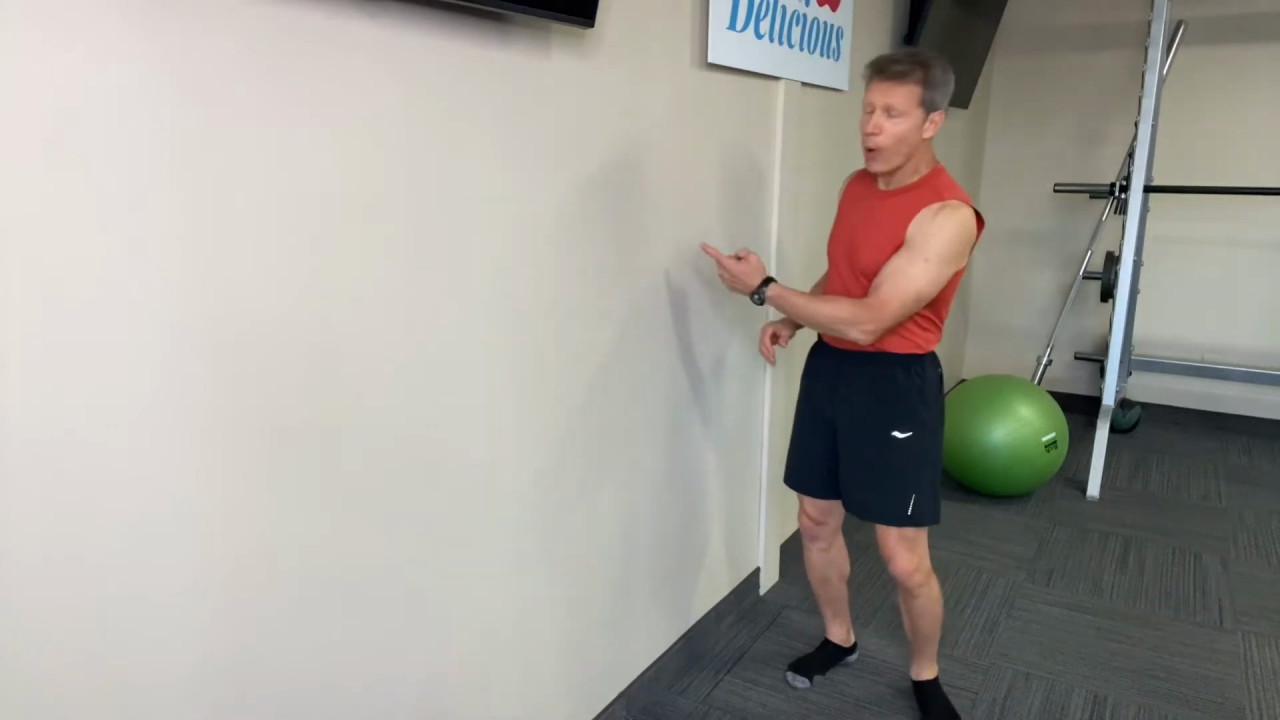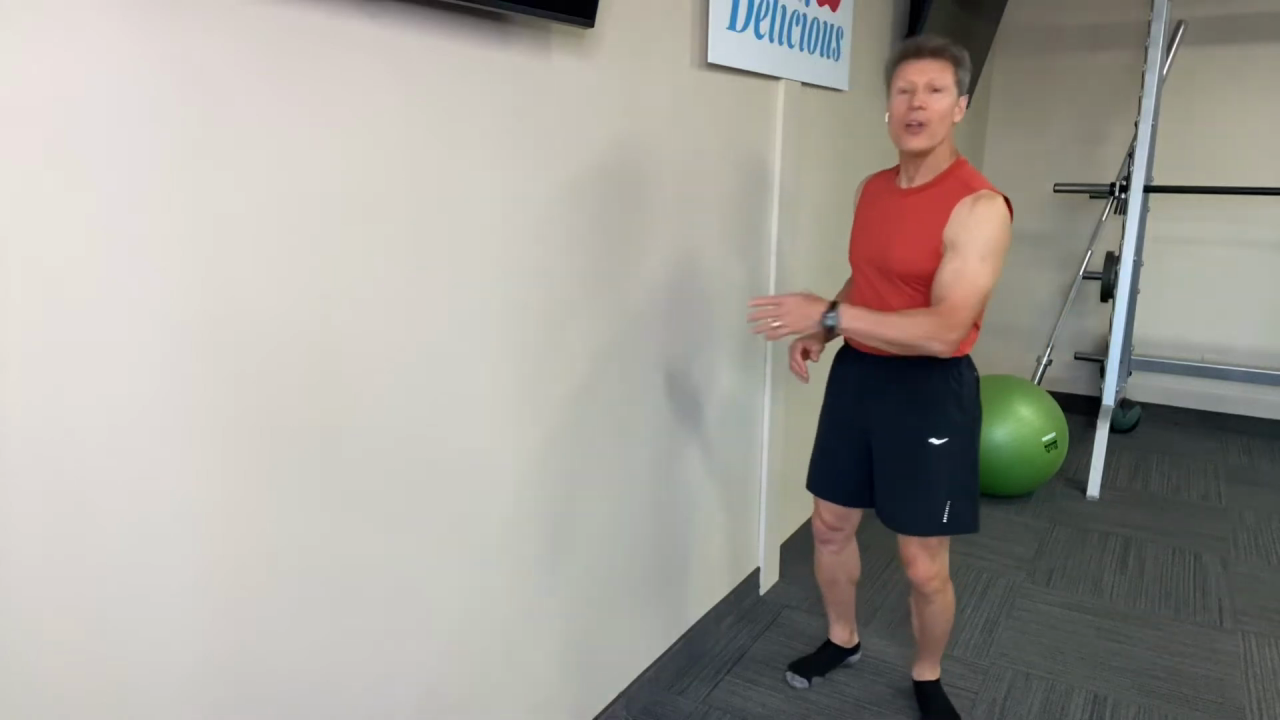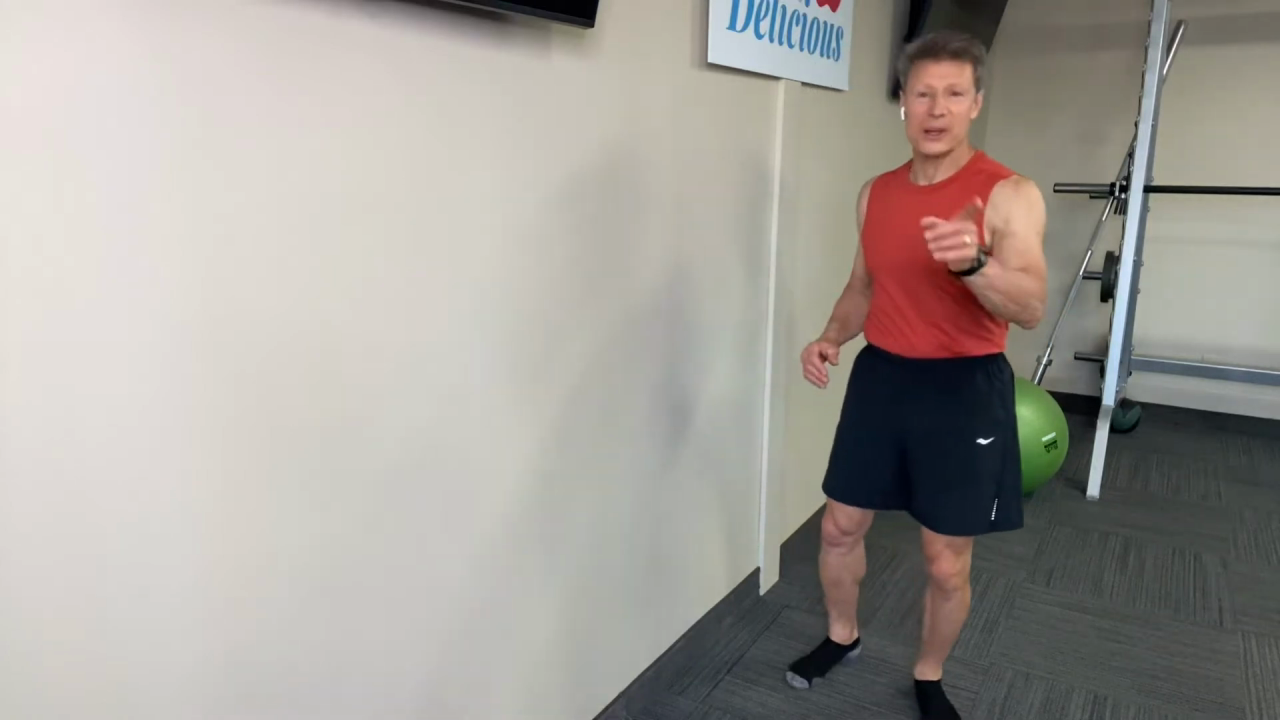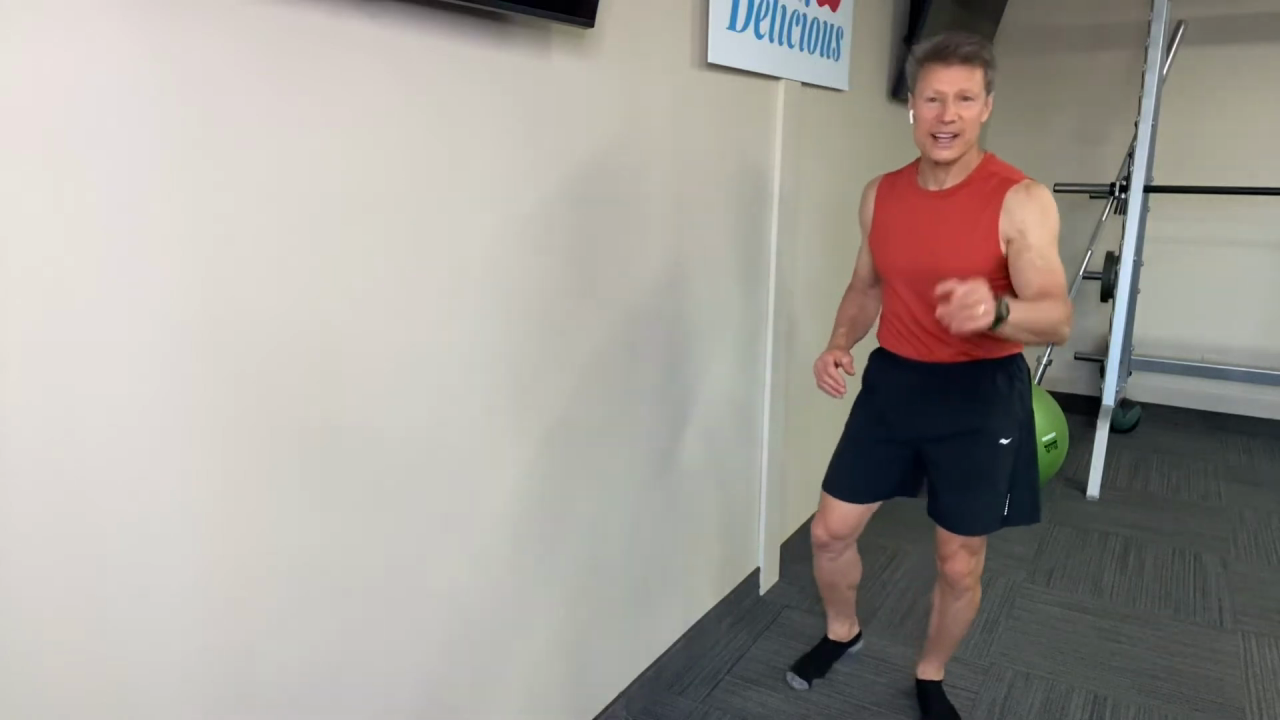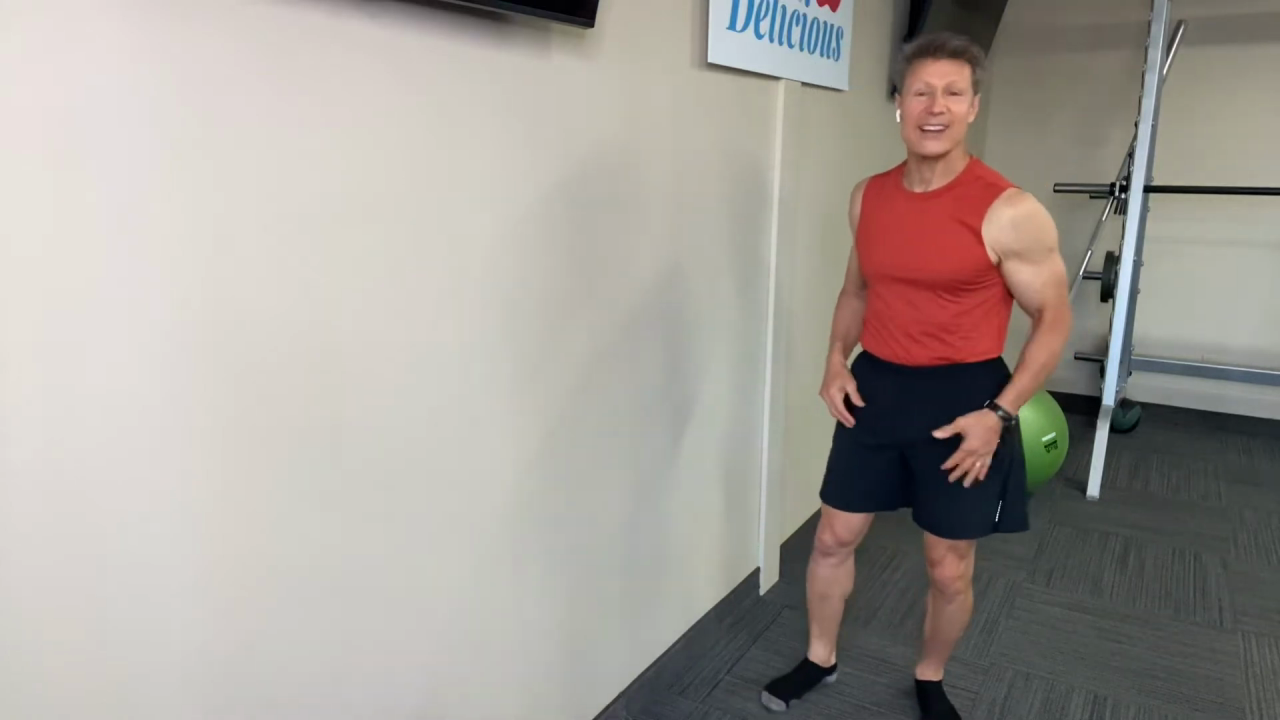
dt=0.3s
person 1, frame 1
left shoulder: (948, 216)
right shoulder: (857, 185)
left elbow: (866, 320)
left wrist: (763, 287)
right wrist: (789, 319)
left hip: (895, 387)
right hip: (828, 371)
left knee: (905, 561)
right knee: (816, 522)
right ankle: (840, 638)
person 1, frame 2
left shoulder: (979, 207)
right shoulder: (873, 188)
left elbow: (942, 331)
left wrist: (823, 315)
right wrist: (816, 335)
left hip: (929, 392)
right hip: (857, 379)
left knee: (924, 566)
right knee: (831, 525)
right ankle: (843, 639)
person 1, frame 3
left shoulder: (1010, 195)
right shoulder: (876, 191)
left elbow: (1029, 305)
left wrist: (972, 259)
right wrist: (831, 337)
left hip: (964, 392)
right hip: (879, 380)
left knee: (946, 564)
right knee: (840, 527)
right ankle: (841, 636)
person 1, frame 4
left shoulder: (1021, 201)
right shoulder: (880, 194)
left elbow: (1055, 316)
left wrist: (994, 310)
right wrist: (839, 344)
left hip: (979, 398)
right hip: (892, 383)
left knee: (959, 563)
right knee: (830, 530)
right ankle: (842, 631)
person 1, frame 5
left shoulder: (1009, 212)
right shoulder: (866, 196)
left elbow: (1054, 320)
left wrist: (998, 414)
right wrist: (837, 362)
left hip: (962, 400)
right hip: (876, 389)
left knee: (949, 568)
right knee: (834, 538)
right ankle: (819, 658)
